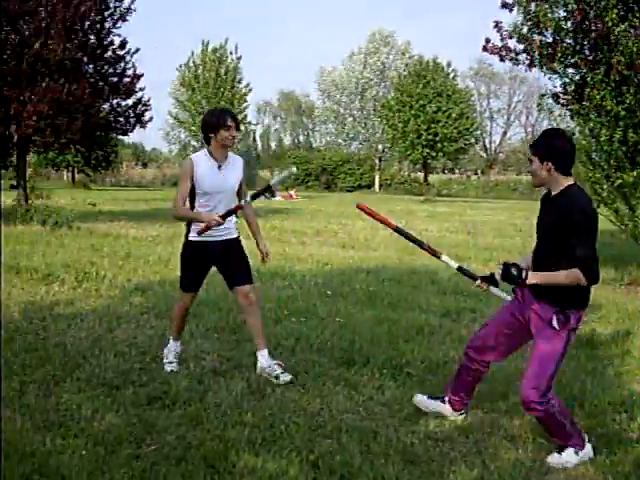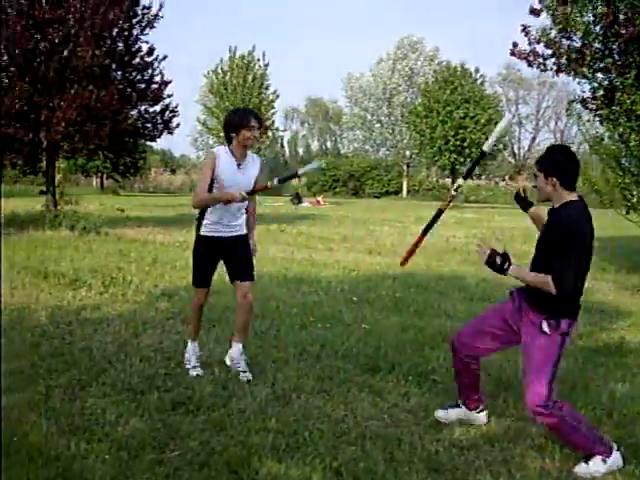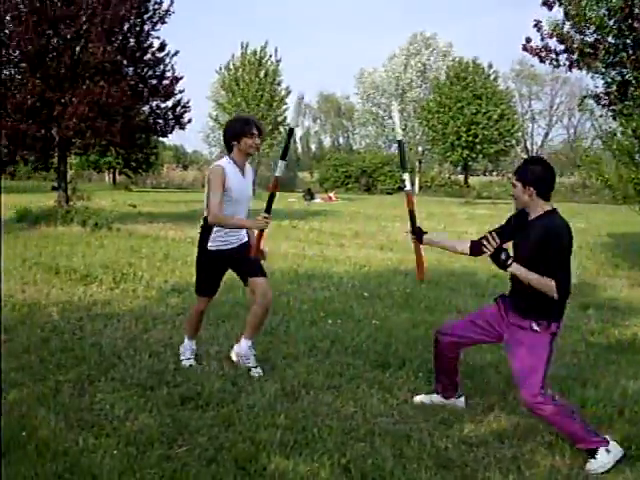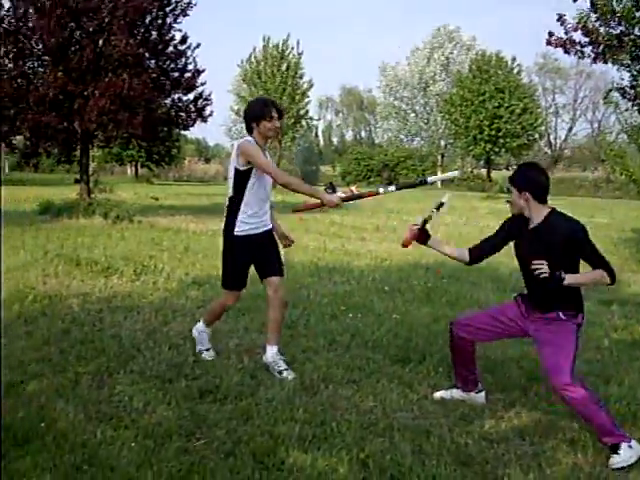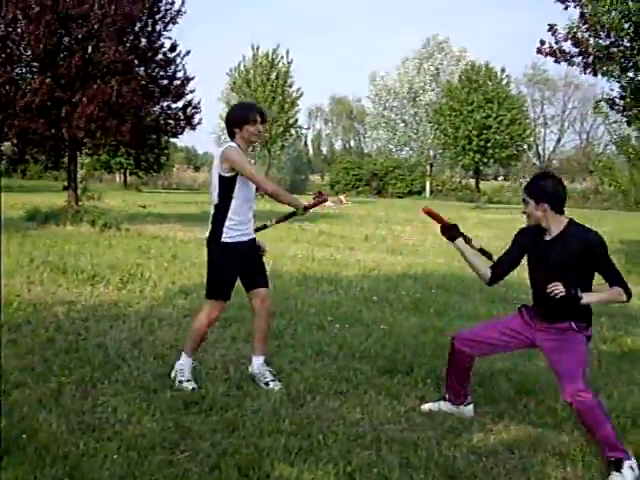
dt=0.2s
person 1, frame 1
left shoulder: (575, 207)
right shoulder: (552, 199)
left elbow: (588, 273)
left wrist: (525, 276)
right wrist: (513, 273)
left hip: (558, 312)
right hip: (530, 299)
left knee: (533, 393)
right knee: (479, 348)
left ankle: (577, 444)
right ankle: (455, 403)
person 1, frame 2
left shoulder: (572, 220)
right shoulder: (562, 210)
left elbow: (560, 285)
left wrist: (509, 269)
right wrist: (530, 209)
left hip: (550, 321)
right hip: (524, 304)
left knee: (539, 401)
right knee: (463, 344)
left ankle: (604, 452)
right ankle: (472, 407)
person 1, frame 3
left shoulder: (555, 230)
right shoulder: (522, 219)
left elbow: (558, 291)
right elbow: (476, 247)
left wrist: (510, 265)
right wrist: (426, 237)
left hip: (536, 323)
right hip: (509, 308)
left knee: (532, 396)
right knee: (446, 335)
left ankle: (601, 445)
right ankle: (448, 392)
person 1, frame 4
left shoulder: (569, 229)
right shoulder: (514, 225)
left elbow: (607, 275)
right elbow: (473, 255)
left wrist: (562, 277)
right wrist: (429, 240)
left hip: (559, 318)
right hip: (525, 308)
left knee: (563, 383)
right knee: (461, 329)
right ankle: (469, 388)
person 1, frame 5
left shoulder: (587, 241)
right shoulder: (528, 236)
right elbow: (491, 275)
left wrist: (578, 297)
right wrist: (458, 241)
left hip: (569, 329)
right hip: (533, 318)
left knee: (577, 394)
right knee: (463, 342)
right ankle: (457, 402)
person 2, frame 1
left shoulder: (239, 164)
right shoulder: (192, 163)
left elbow: (248, 206)
right elbow: (177, 209)
left wrist: (260, 239)
right wrist: (200, 217)
left hip: (229, 241)
right hip: (197, 243)
left knee: (249, 297)
right knee: (186, 300)
left ankle: (264, 359)
right ankle: (174, 346)
person 2, frame 2
left shoulder: (256, 163)
right shoulder: (214, 158)
right elbow: (197, 200)
left wrist: (252, 233)
right wrist: (225, 195)
left hip: (237, 237)
right hip: (209, 237)
left knee: (246, 296)
right knee: (201, 295)
left ankle: (236, 353)
right ankle: (193, 349)
person 2, frame 3
left shoulder: (249, 171)
right shoulder: (219, 170)
right elbow: (214, 217)
left wrist: (254, 240)
right wrist: (248, 223)
left hip: (239, 246)
right hip: (215, 247)
left knee: (264, 294)
right knee: (203, 303)
left ankle: (244, 348)
right ankle: (189, 344)
person 2, frame 4
left shoulder: (262, 152)
right shoulder: (246, 147)
right elbow: (282, 178)
left wrist: (278, 229)
right wrist: (323, 196)
left hip: (263, 233)
right hip: (239, 234)
left knee: (277, 291)
right knee: (231, 296)
left ankle: (273, 353)
right ankle: (202, 328)
person 2, frame 5
left shoulder: (241, 158)
right shoulder: (230, 153)
right elbow: (267, 187)
left wrist: (254, 238)
right wrist: (297, 203)
left hip: (245, 242)
right hip: (225, 243)
left knee: (263, 301)
right knee: (214, 309)
left ankle: (259, 364)
right ankle: (183, 365)
